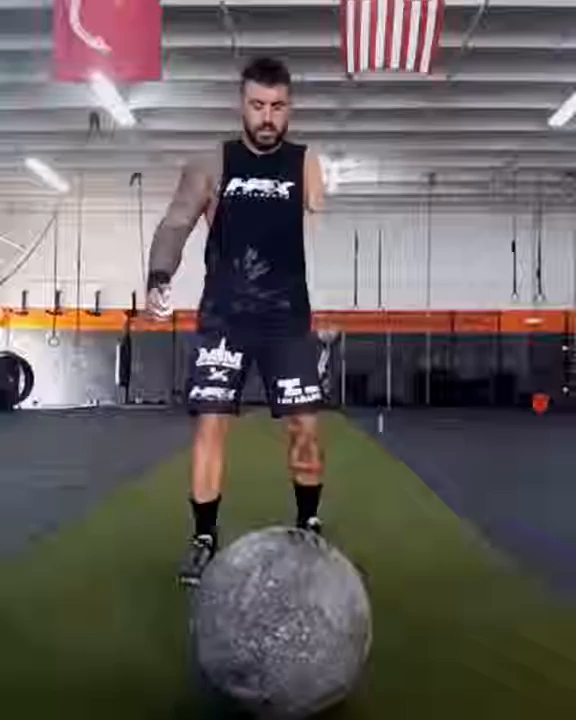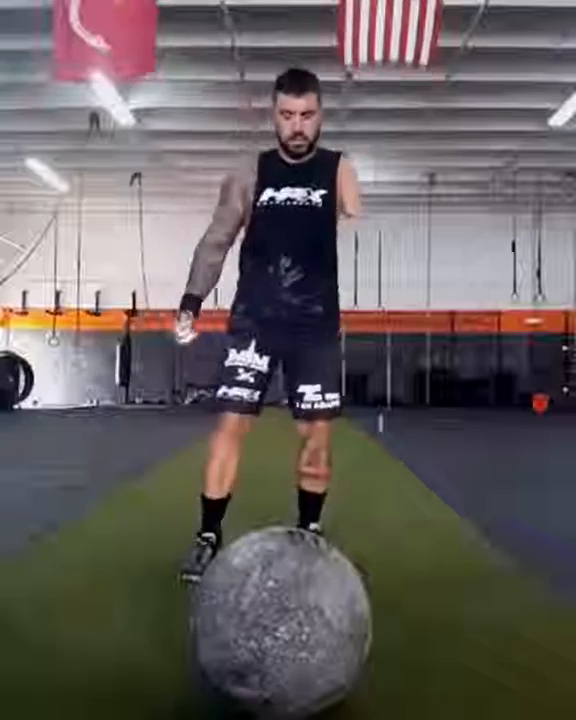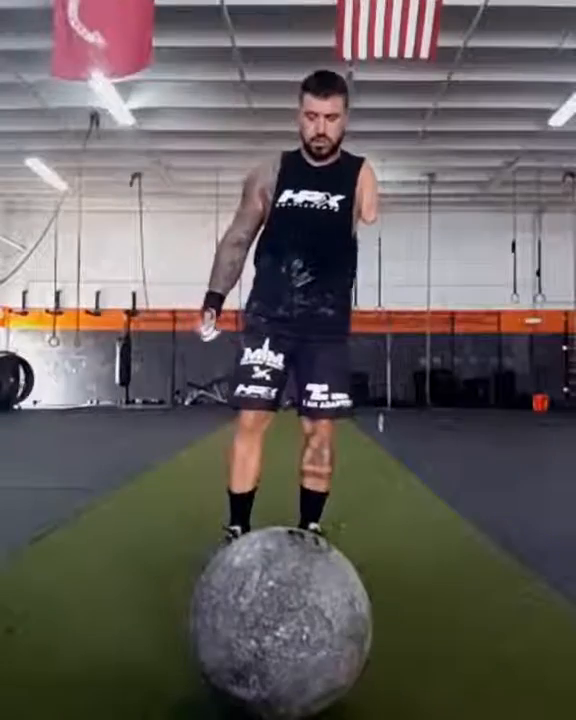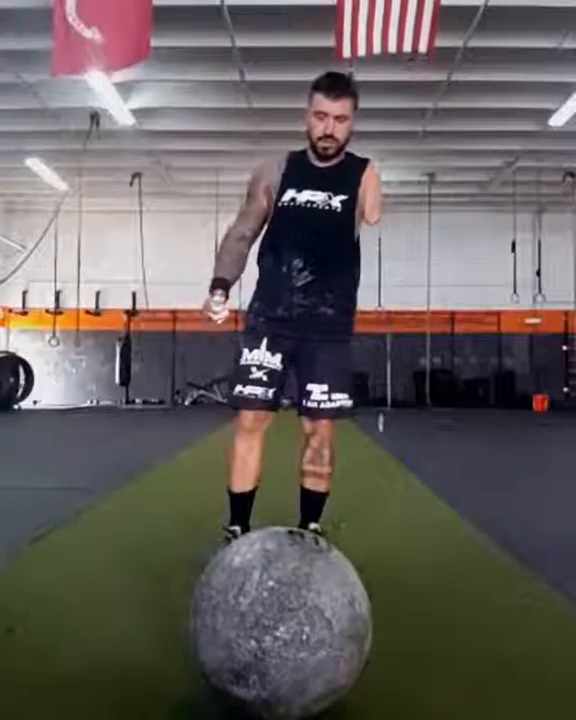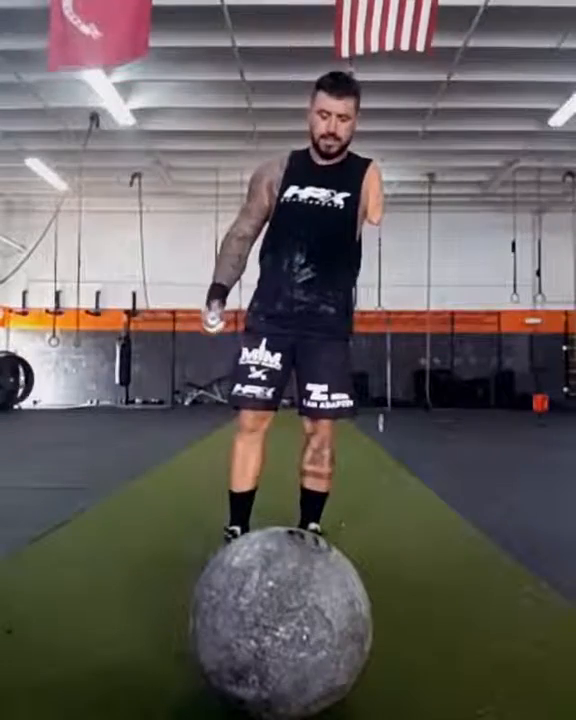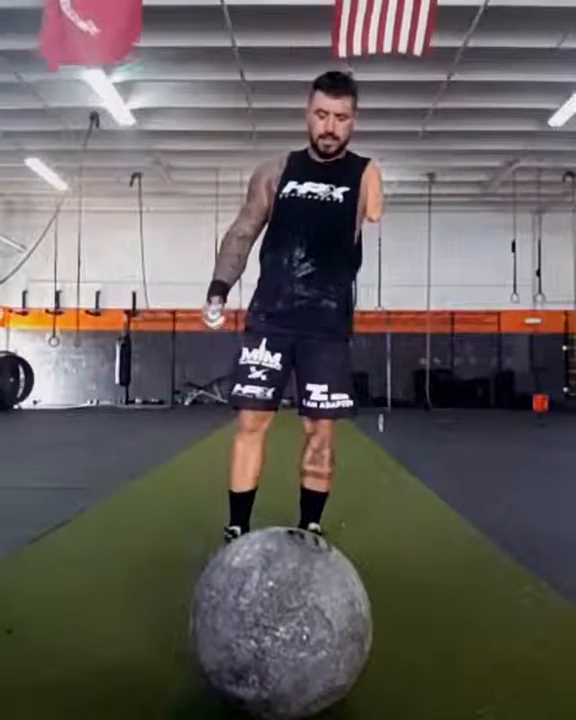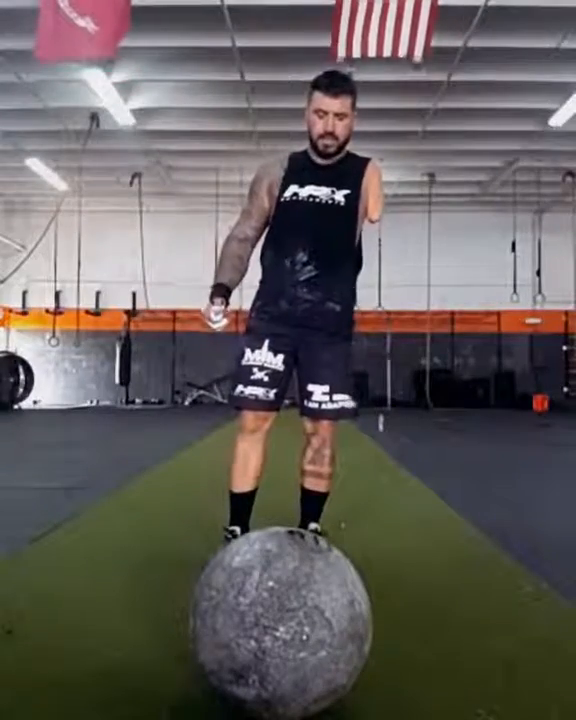
dt=0.3s
person 1, frame 1
left shoulder: (304, 162)
right shoulder: (212, 163)
right elbow: (176, 224)
right wrist: (158, 277)
left hip: (287, 317)
right hip: (223, 315)
left knee: (304, 426)
right knee: (210, 424)
left ankle: (309, 527)
right ankle: (204, 538)
person 1, frame 2
left shoulder: (339, 170)
right shoulder: (249, 174)
right elbow: (217, 239)
right wrist: (191, 301)
left hip: (316, 322)
right hip: (254, 318)
left knee: (317, 431)
right knee: (231, 423)
left ankle: (308, 534)
right ankle: (209, 536)
person 1, frame 3
left shoulder: (360, 174)
right shoulder: (270, 173)
right elbow: (237, 239)
right wrist: (214, 299)
left hip: (327, 325)
right hip: (268, 317)
left knee: (320, 429)
right knee: (250, 421)
left ankle: (309, 533)
right ankle: (237, 533)
person 1, frame 4
left shoulder: (364, 176)
right shoulder: (275, 172)
right elbow: (242, 233)
right wrist: (220, 285)
left hip: (328, 326)
right hip: (269, 317)
left knee: (320, 430)
right knee: (250, 421)
left ankle: (309, 533)
right ankle: (236, 533)
person 1, frame 5
left shoulder: (366, 175)
right shoulder: (276, 171)
right elbow: (242, 233)
right wrist: (218, 291)
left hip: (328, 325)
right hip: (269, 317)
left knee: (320, 429)
right knee: (251, 420)
left ankle: (309, 533)
right ankle: (237, 532)
person 1, frame 6
left shoulder: (365, 174)
right shoulder: (276, 171)
right elbow: (242, 233)
right wrist: (218, 289)
left hip: (328, 324)
right hip: (269, 316)
left knee: (320, 429)
right knee: (251, 420)
left ankle: (309, 532)
right ankle: (237, 532)
person 1, frame 7
left shoulder: (366, 174)
right shoulder: (276, 172)
right elbow: (243, 236)
right wrist: (221, 289)
left hip: (330, 324)
right hip: (271, 317)
left knee: (321, 429)
right knee: (252, 420)
left ankle: (309, 533)
right ankle: (236, 532)
